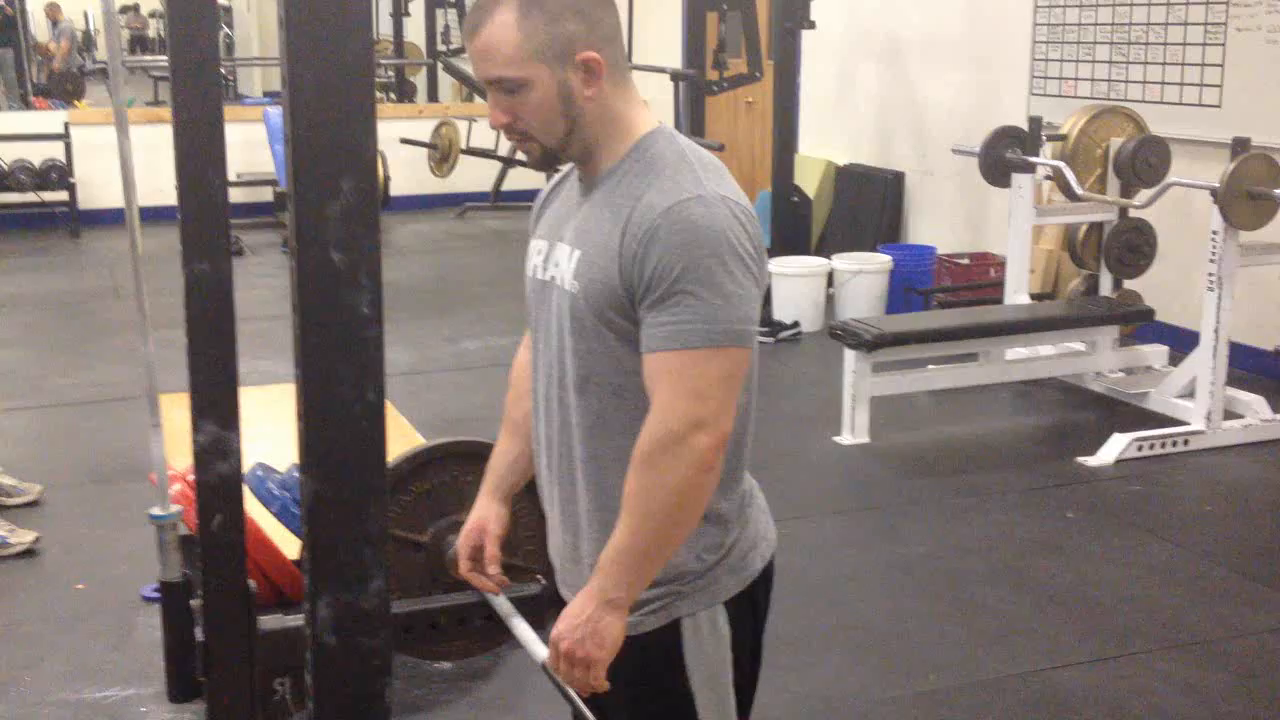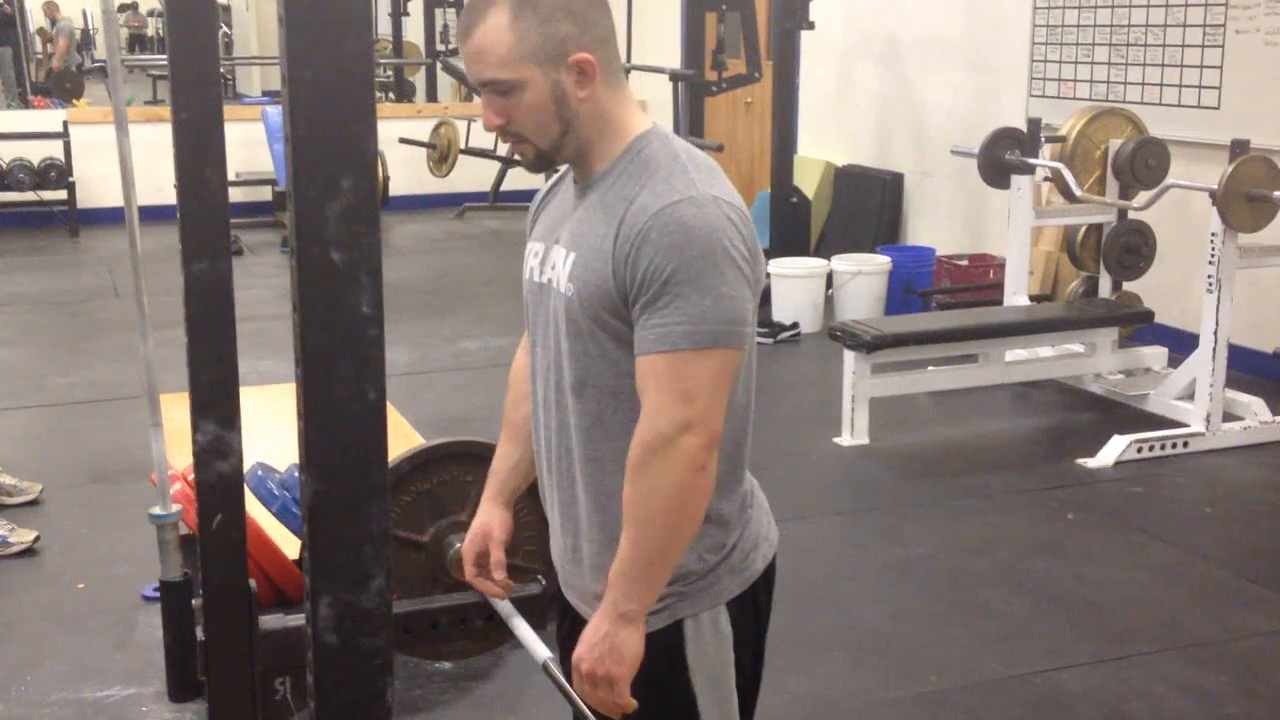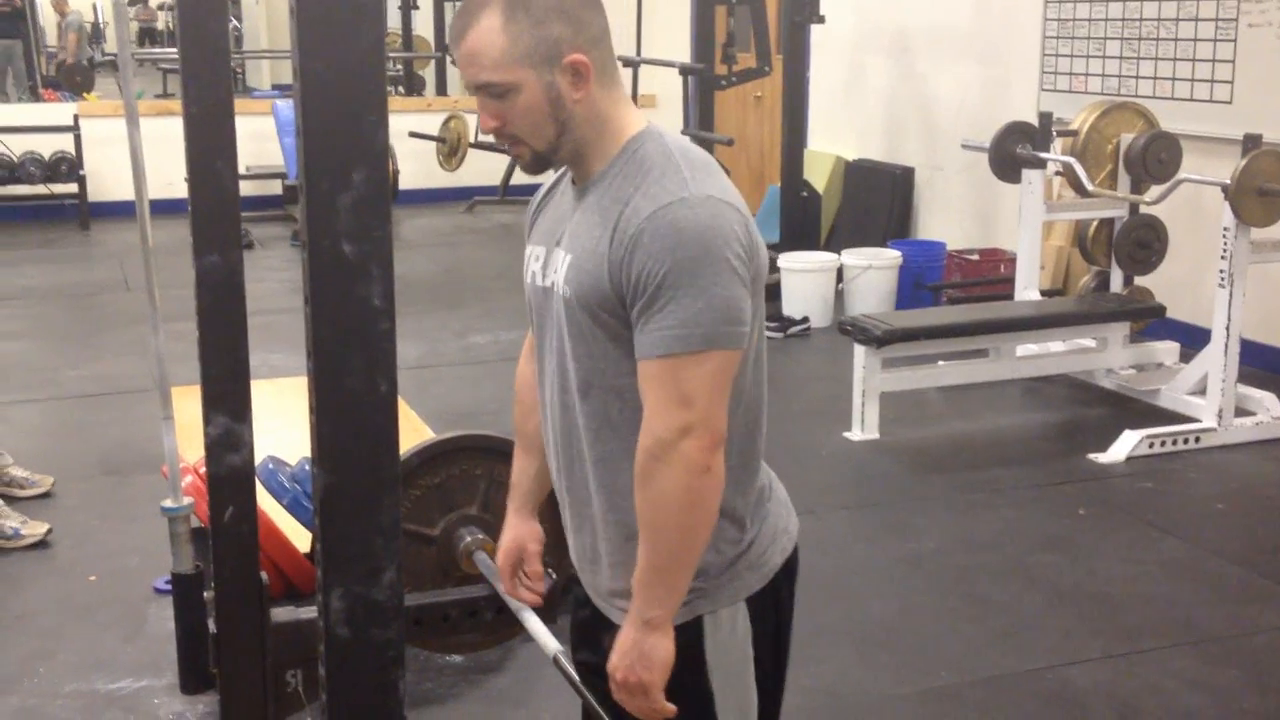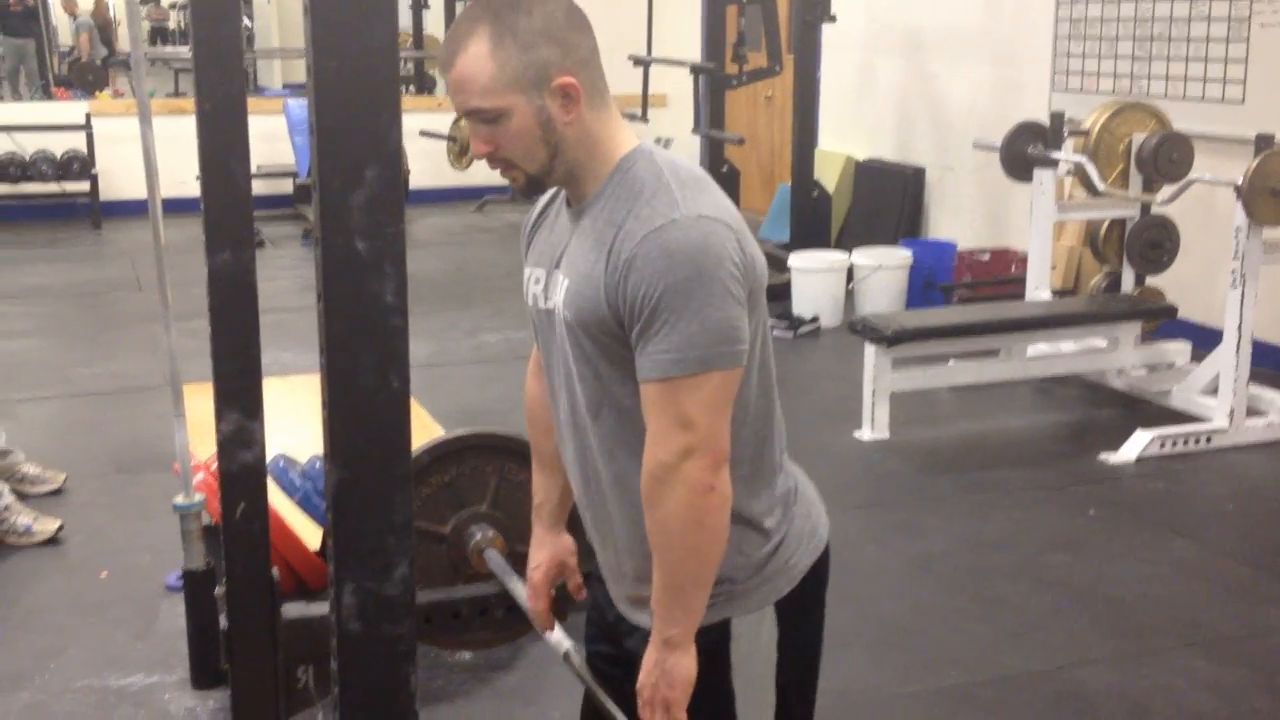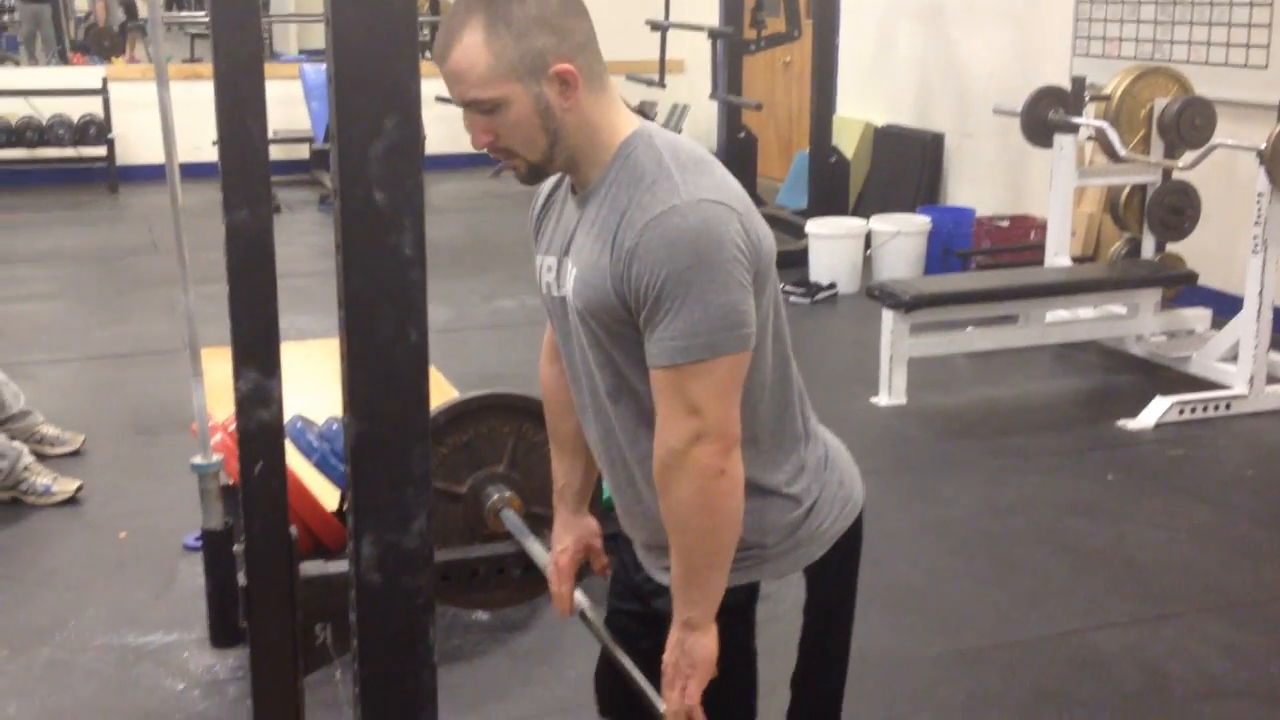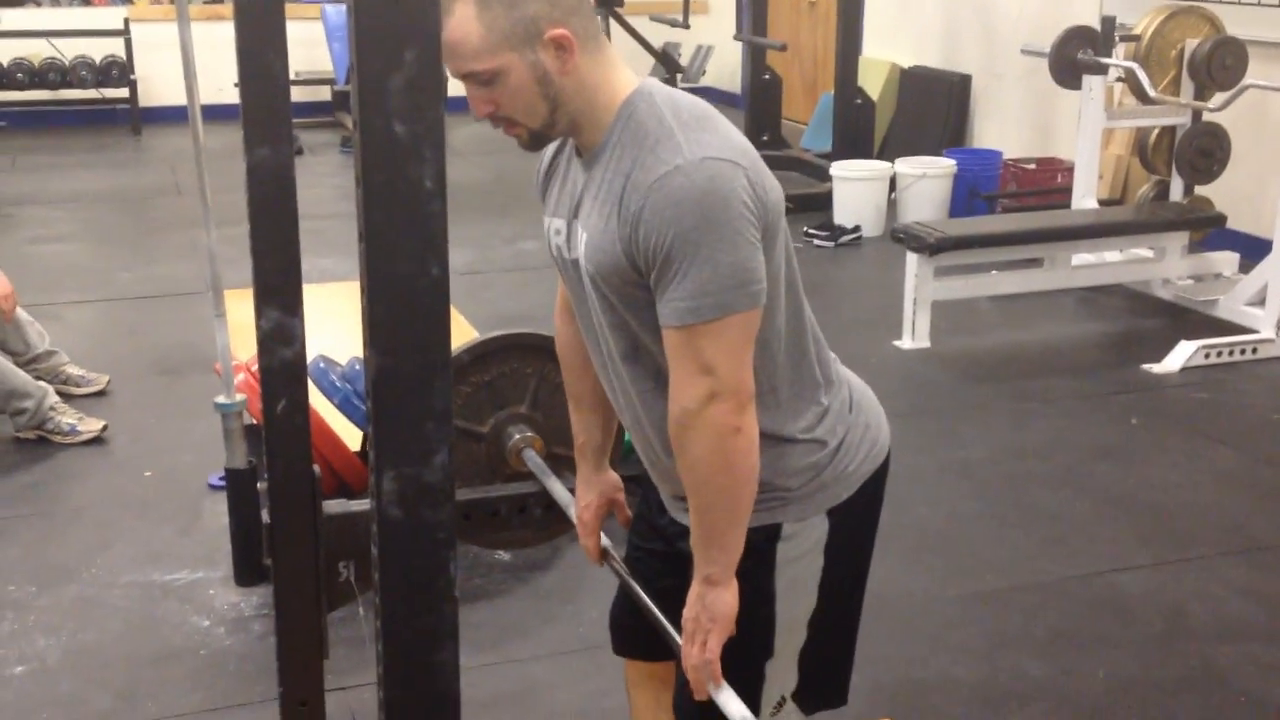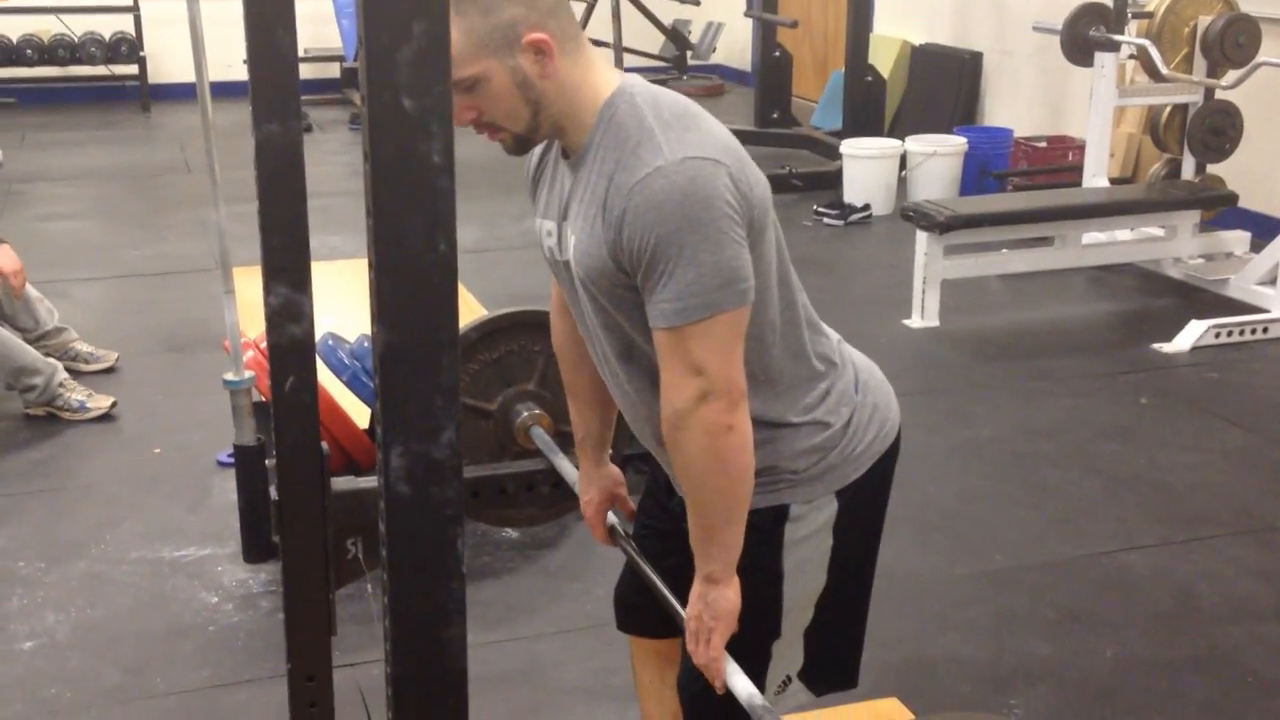
dt=0.3s
person 1, frame 1
left shoulder: (688, 214)
right shoulder: (566, 191)
left elbow: (692, 433)
left wrist: (609, 599)
right wrist: (494, 492)
left hip: (676, 586)
right hip: (592, 560)
person 1, frame 2
left shoulder: (682, 215)
right shoulder: (562, 193)
left elbow: (683, 436)
left wrist: (624, 613)
right wrist: (497, 497)
left hip: (679, 588)
right hip: (591, 566)
person 1, frame 3
left shoulder: (680, 216)
right shoulder: (561, 193)
left elbow: (687, 439)
left wrist: (653, 620)
right wrist: (522, 509)
left hip: (705, 581)
person 1, frame 4
left shoulder: (676, 236)
right shoulder: (555, 212)
left elbow: (691, 461)
right elbow: (550, 375)
left wrist: (675, 640)
right wrist: (547, 525)
left hip: (732, 581)
person 1, frame 5
left shoulder: (681, 218)
right shoulder: (561, 192)
left elbow: (703, 445)
right elbow: (565, 358)
left wrist: (696, 621)
right wrist: (570, 509)
left hip: (770, 544)
person 1, frame 6
left shoulder: (686, 177)
right shoulder: (564, 151)
left elbow: (715, 401)
right elbow: (578, 313)
left wrist: (715, 577)
right wrist: (591, 466)
left hip: (797, 481)
right hip: (689, 474)
right knee: (644, 645)
person 1, frame 7
left shoulder: (671, 178)
right shoulder: (554, 148)
left elbow: (709, 401)
right elbow: (575, 311)
left wrist: (716, 575)
right wrist: (592, 461)
left hip: (810, 457)
right hip: (708, 451)
right knee: (651, 622)
